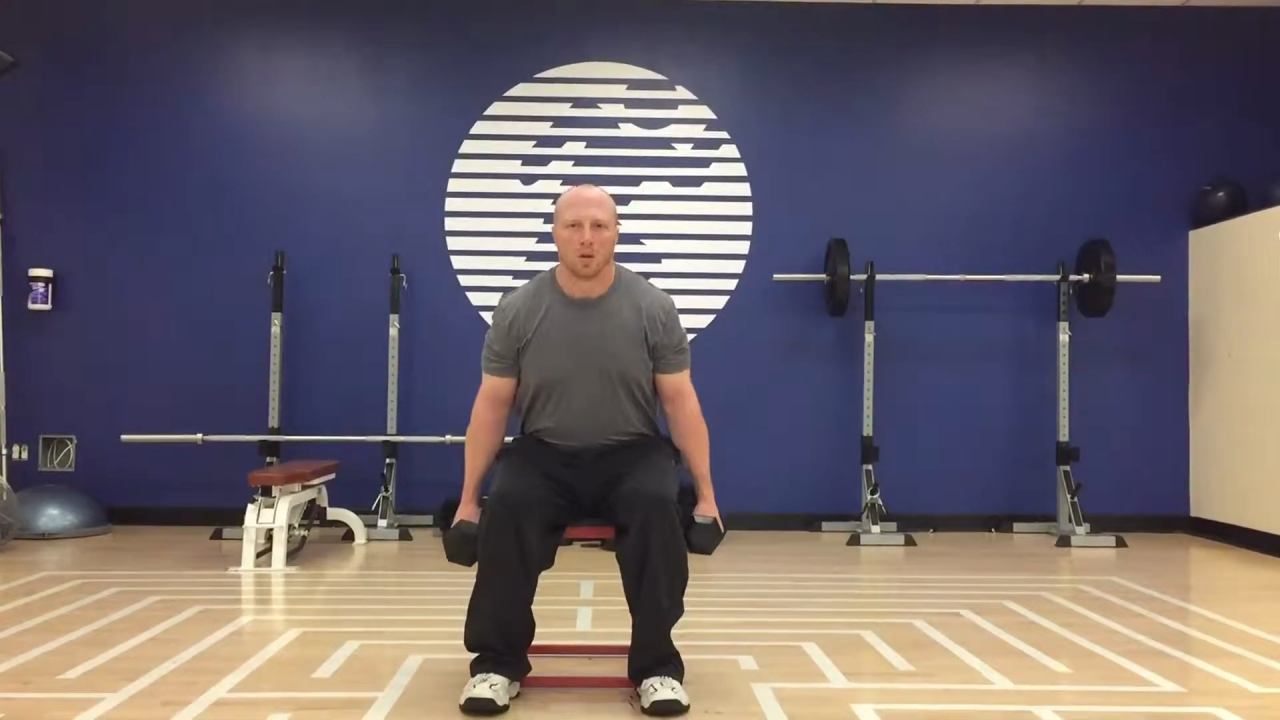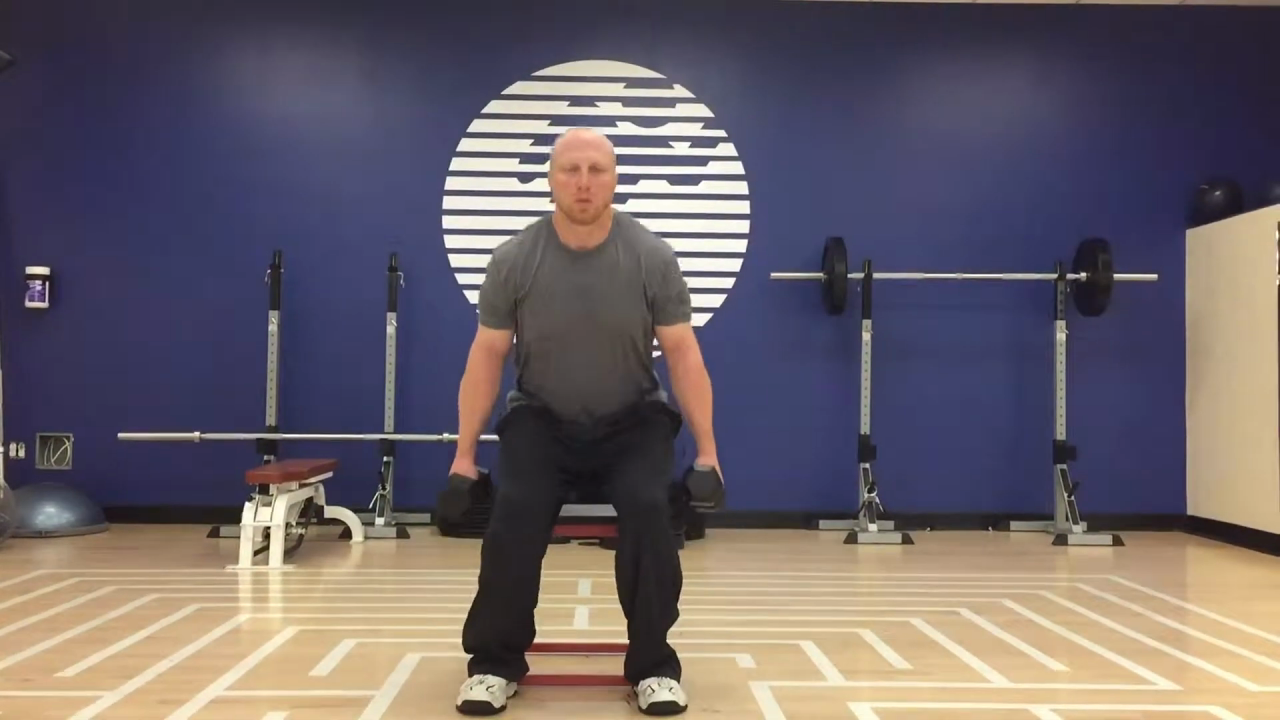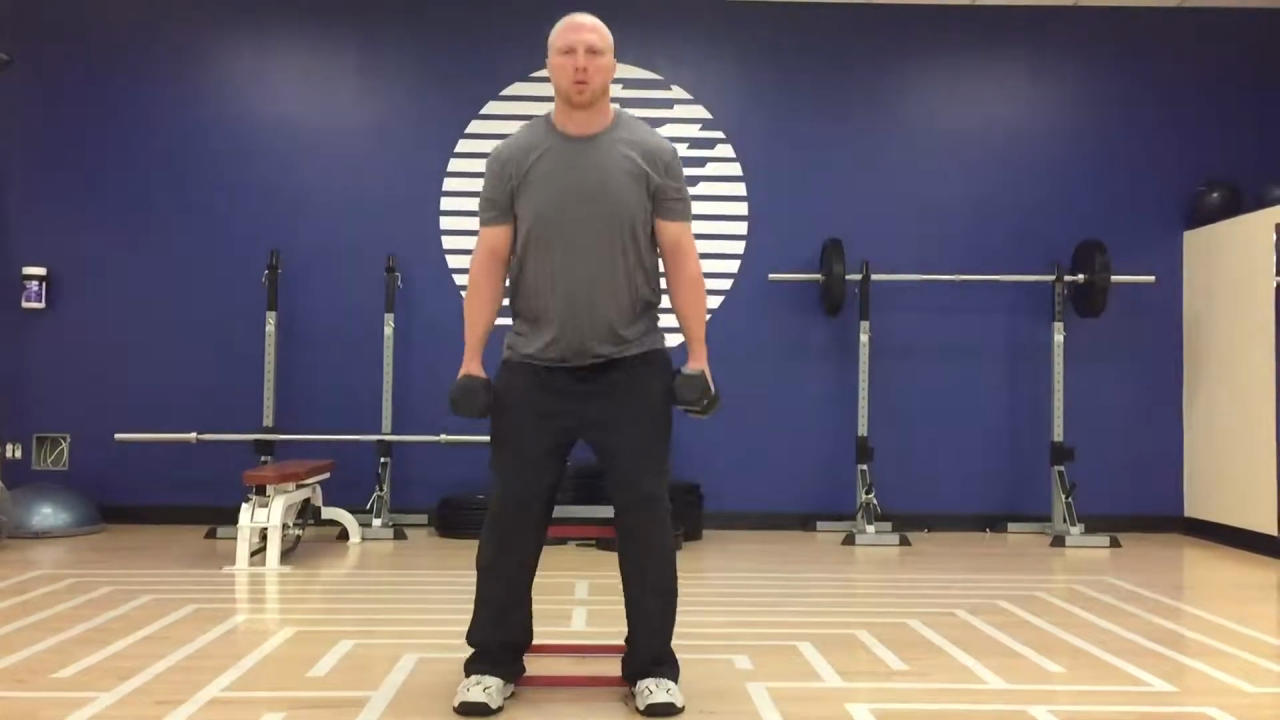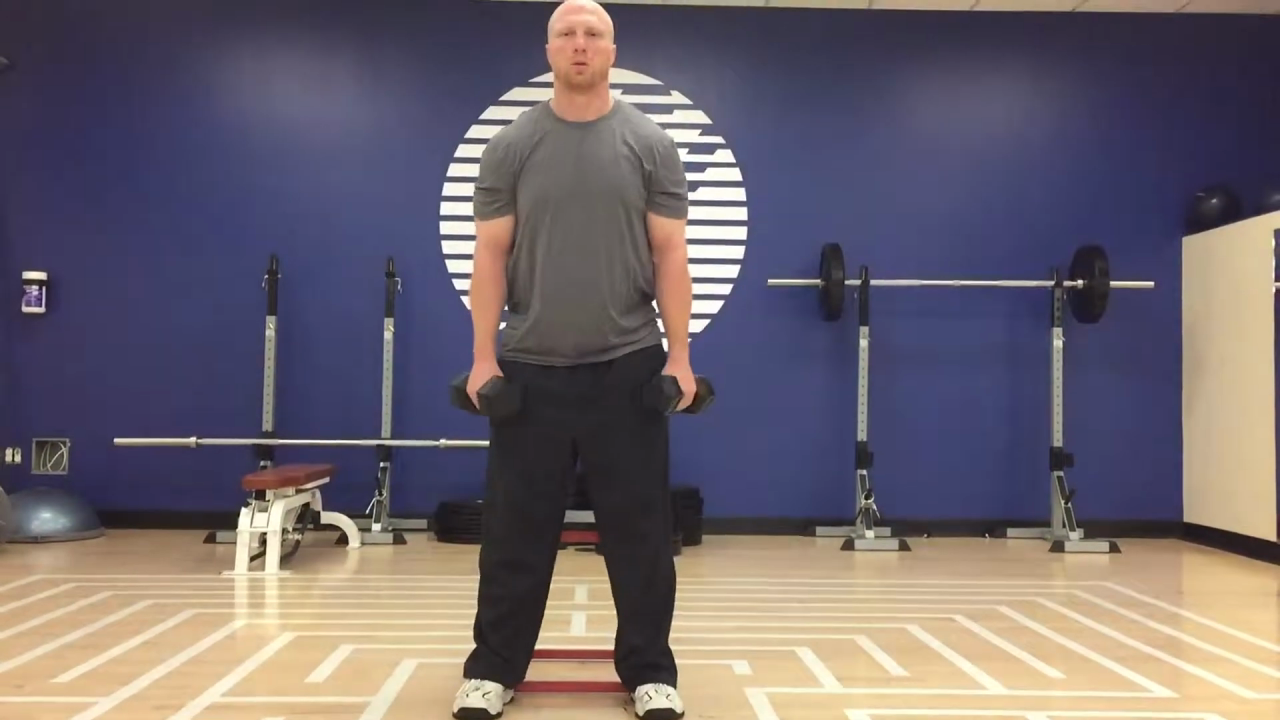
dt=0.3s
person 1, frame 1
left shoulder: (653, 309)
right shoulder: (518, 311)
left elbow: (681, 403)
right elbow: (491, 407)
left wrist: (706, 494)
right wrist: (468, 498)
left hip: (631, 454)
right hip: (544, 455)
left knee: (656, 508)
right knee: (508, 510)
left ankle: (656, 665)
right ankle: (497, 663)
person 1, frame 2
left shoulder: (652, 258)
right shoulder: (514, 261)
left elbow: (683, 355)
right elbow: (487, 357)
left wrist: (706, 449)
right wrist: (465, 452)
left hip: (633, 422)
right hip: (541, 421)
left knee: (648, 511)
right knee: (515, 513)
left ankle: (654, 665)
right ankle: (494, 663)
person 1, frame 3
left shoulder: (652, 153)
right shoulder: (512, 156)
left elbow: (681, 258)
right elbow: (489, 260)
left wrist: (697, 352)
right wrist: (472, 355)
left hip: (633, 367)
right hip: (533, 367)
left knee: (644, 512)
right knee: (514, 513)
right ankle: (493, 663)
person 1, frame 4
left shoulder: (649, 144)
right shoulder: (510, 146)
left elbow: (670, 255)
right elbow: (491, 256)
left wrist: (679, 355)
right wrist: (483, 356)
left hip: (627, 367)
right hip: (531, 368)
left knee: (637, 522)
right knee: (517, 523)
